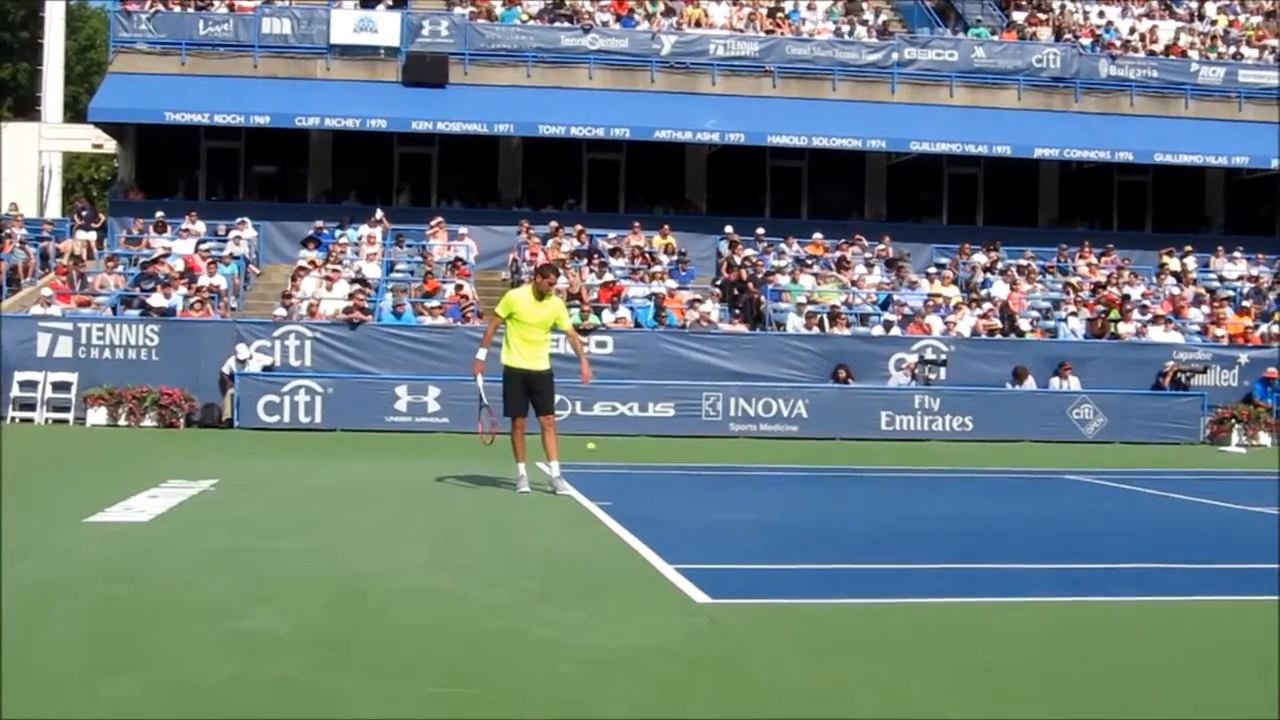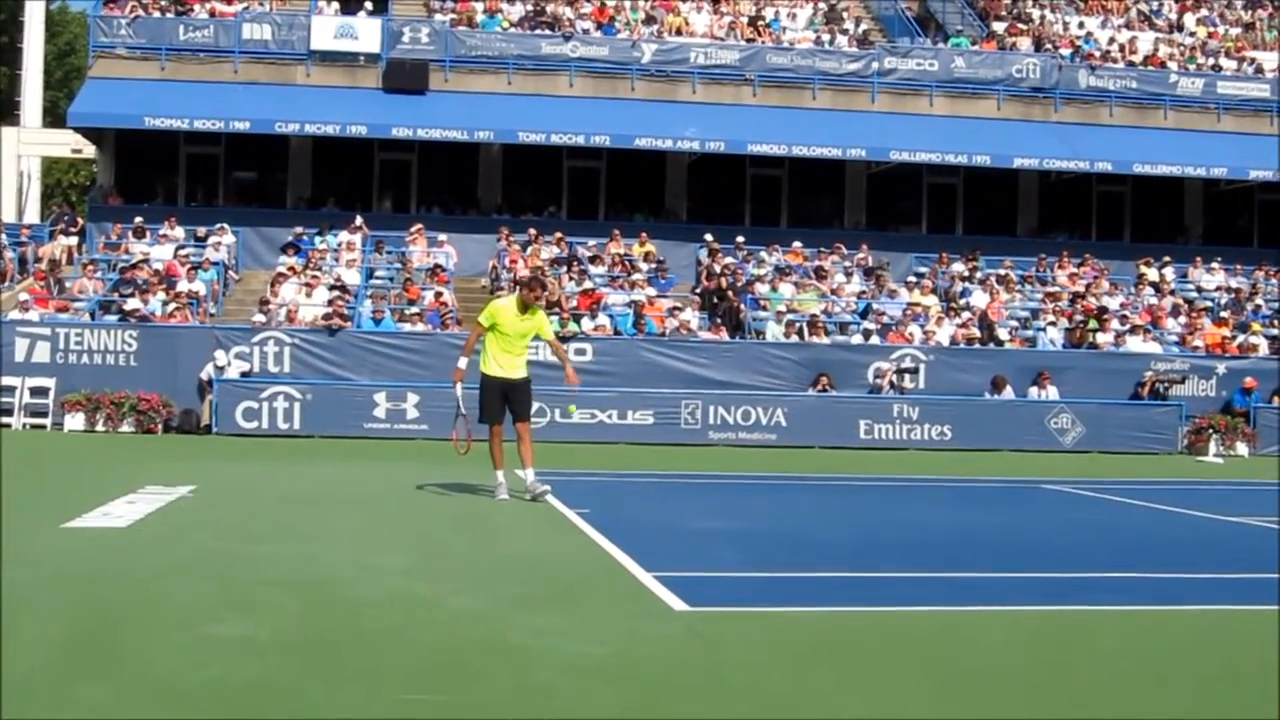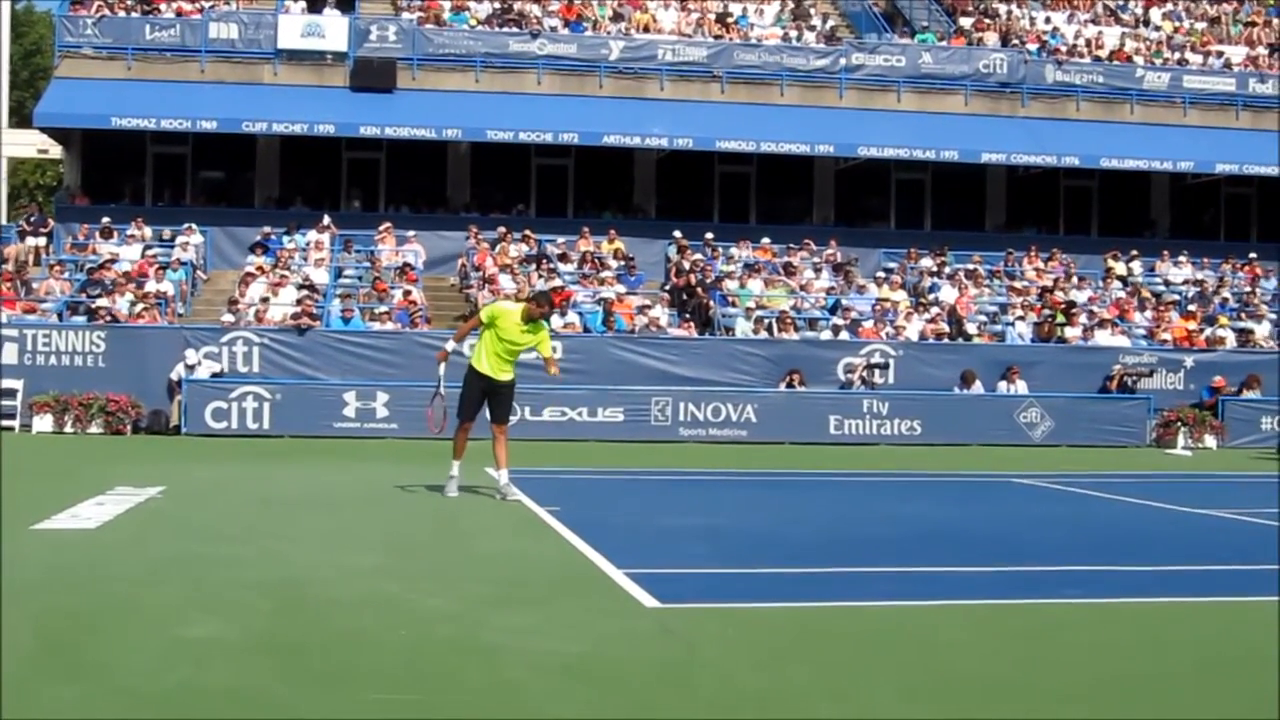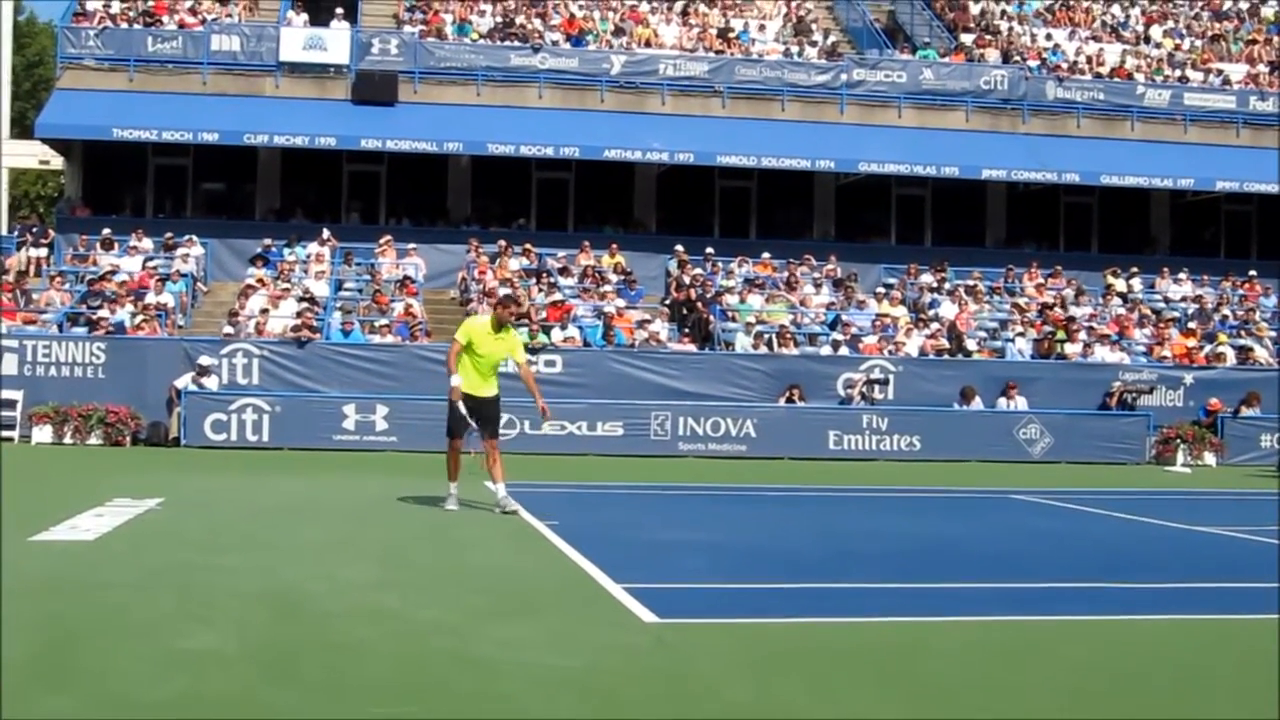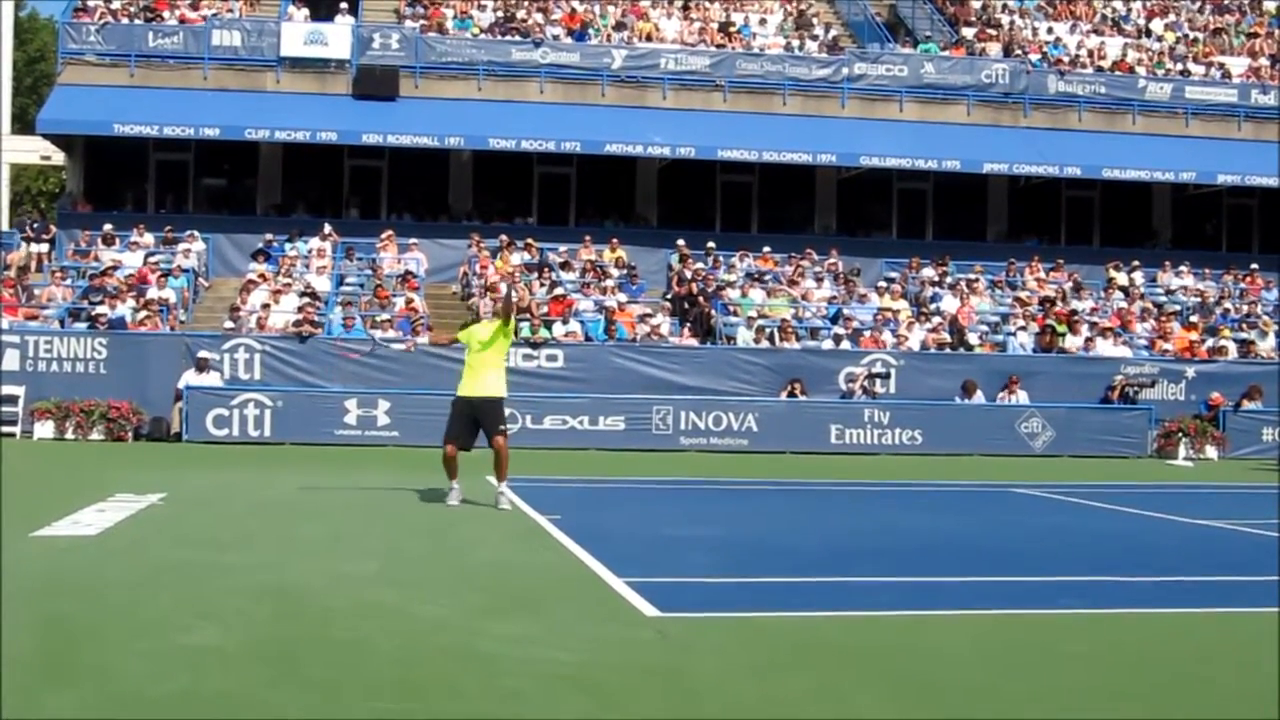
dt=1s
person 1, frame 1
left shoulder: (557, 303)
right shoulder: (514, 297)
left elbow: (571, 334)
right elbow: (492, 326)
left wrist: (583, 360)
right wrist: (480, 357)
left hip: (542, 370)
right hip: (515, 369)
left knee: (548, 421)
right knee: (518, 423)
left ankle: (555, 475)
right ankle: (522, 474)
person 1, frame 2
left shoulder: (539, 315)
right shoulder: (498, 306)
left elbow: (553, 343)
right elbow: (475, 334)
left wrist: (567, 364)
right wrist: (461, 365)
left hip: (519, 378)
right hip: (492, 376)
left knee: (523, 430)
right knee: (496, 430)
left ankle: (530, 481)
right ankle: (500, 481)
person 1, frame 3
left shoulder: (540, 331)
right shoulder: (501, 309)
left elbow: (549, 358)
right elbow: (470, 325)
left wrist: (552, 368)
right wrist: (448, 348)
left hip: (504, 380)
right hip: (478, 373)
left knee: (500, 431)
right knee: (465, 425)
left ankle: (504, 482)
right ankle: (454, 474)
person 1, frame 4
left shoulder: (512, 337)
right shoulder: (472, 324)
left elbow: (524, 369)
right elbow: (452, 353)
left wrist: (538, 398)
right wrist: (455, 382)
left hip: (489, 395)
right hip: (463, 393)
left knee: (492, 445)
right knee: (455, 443)
left ankle: (502, 496)
right ankle: (452, 492)
person 1, frame 5
left shoulder: (506, 326)
right shoulder: (475, 328)
left elbow: (507, 311)
right elbow: (449, 339)
left wrist: (509, 289)
left hip: (491, 396)
right hip: (465, 397)
left knee: (500, 443)
right knee: (449, 450)
left ankle: (501, 490)
right ankle: (454, 488)
